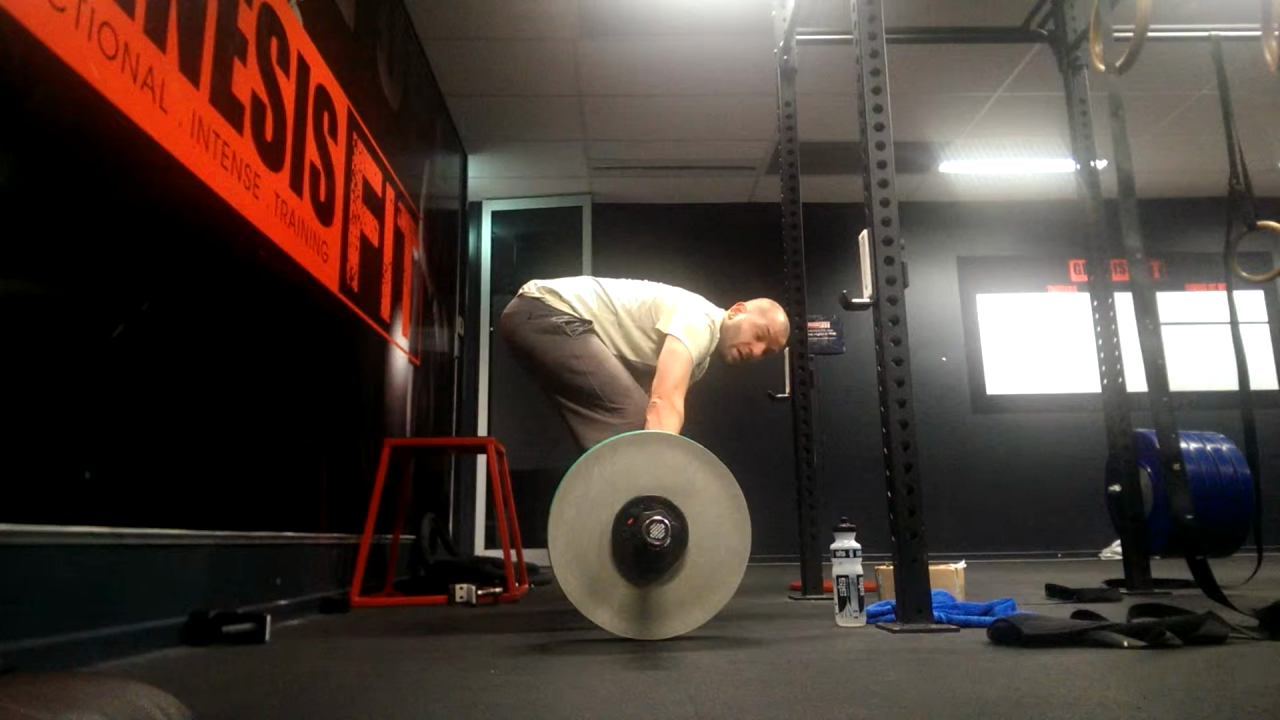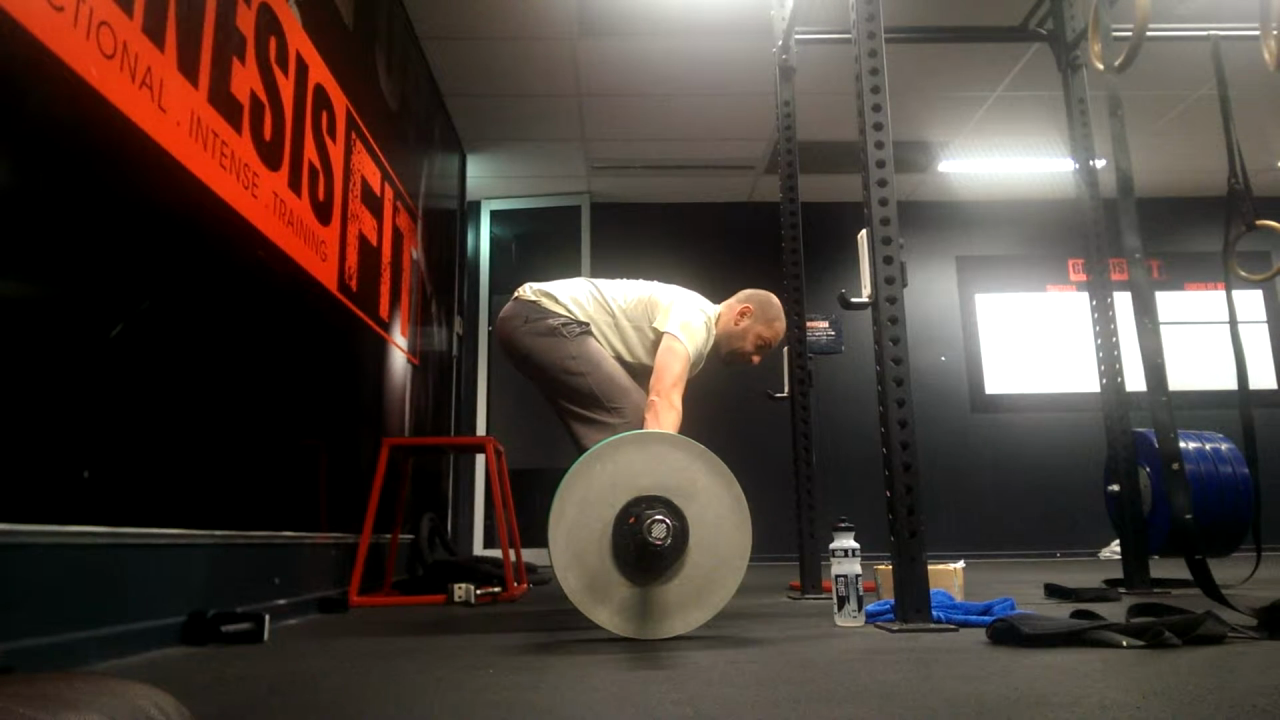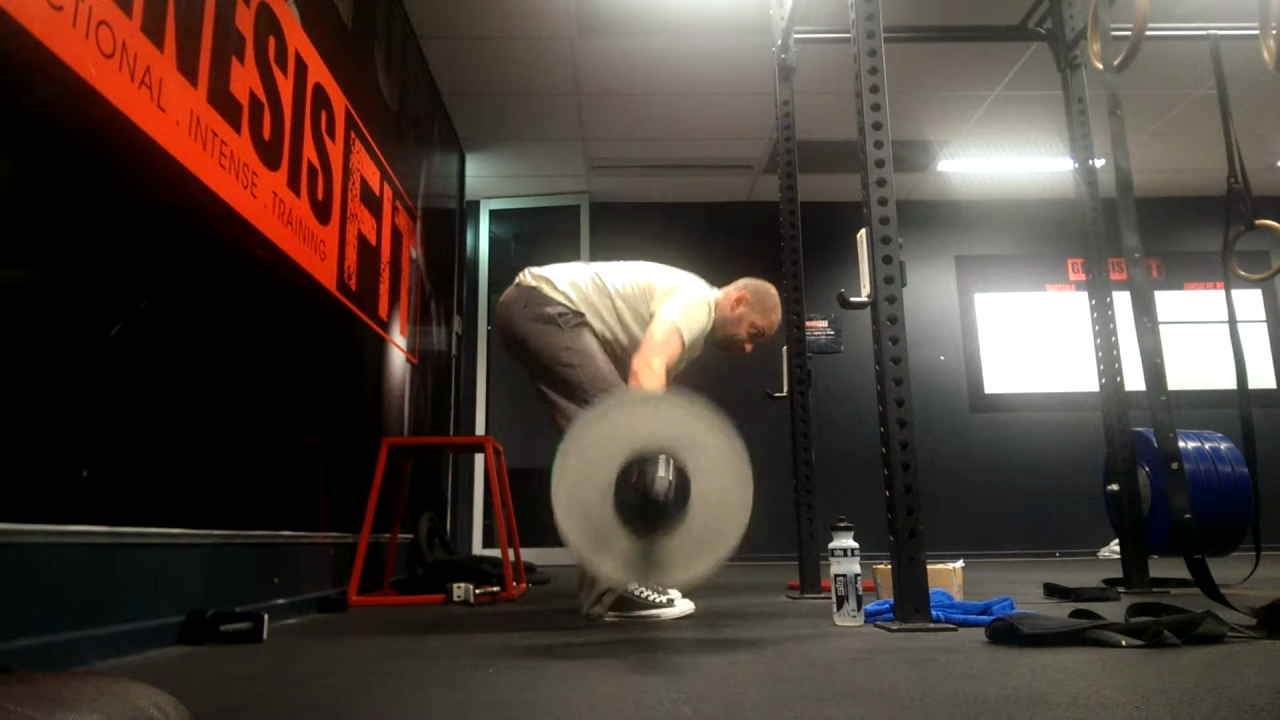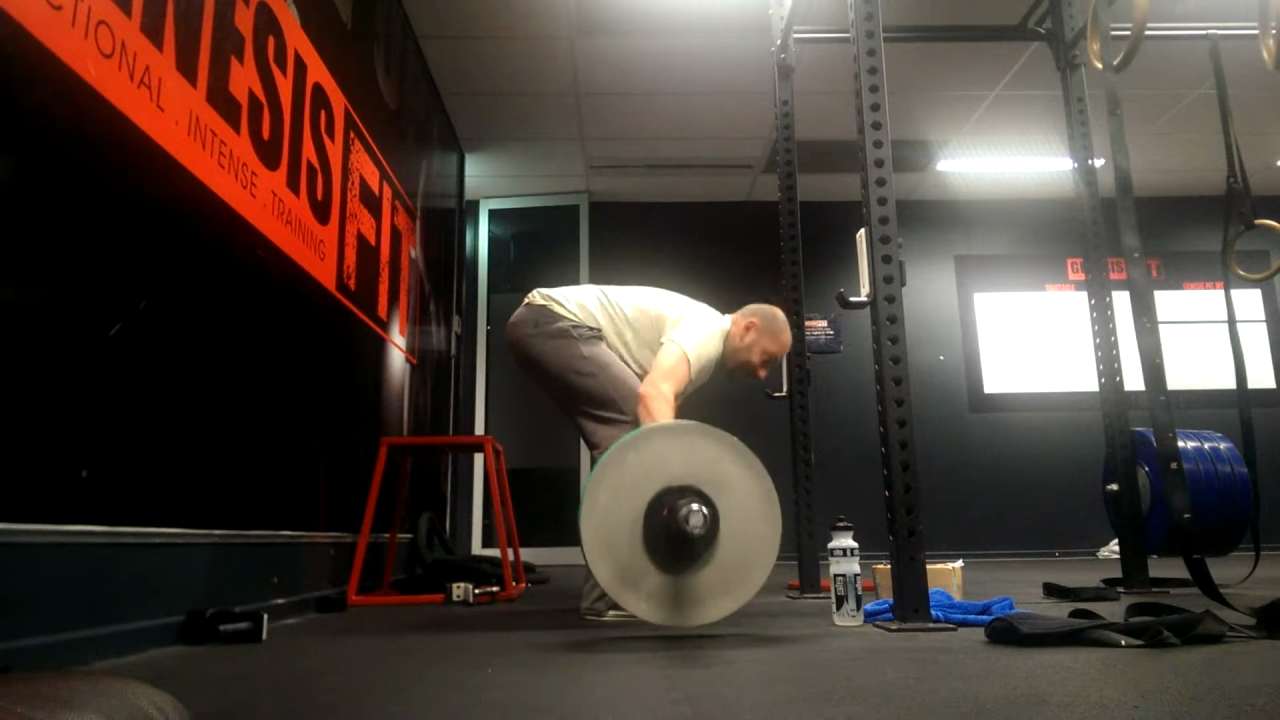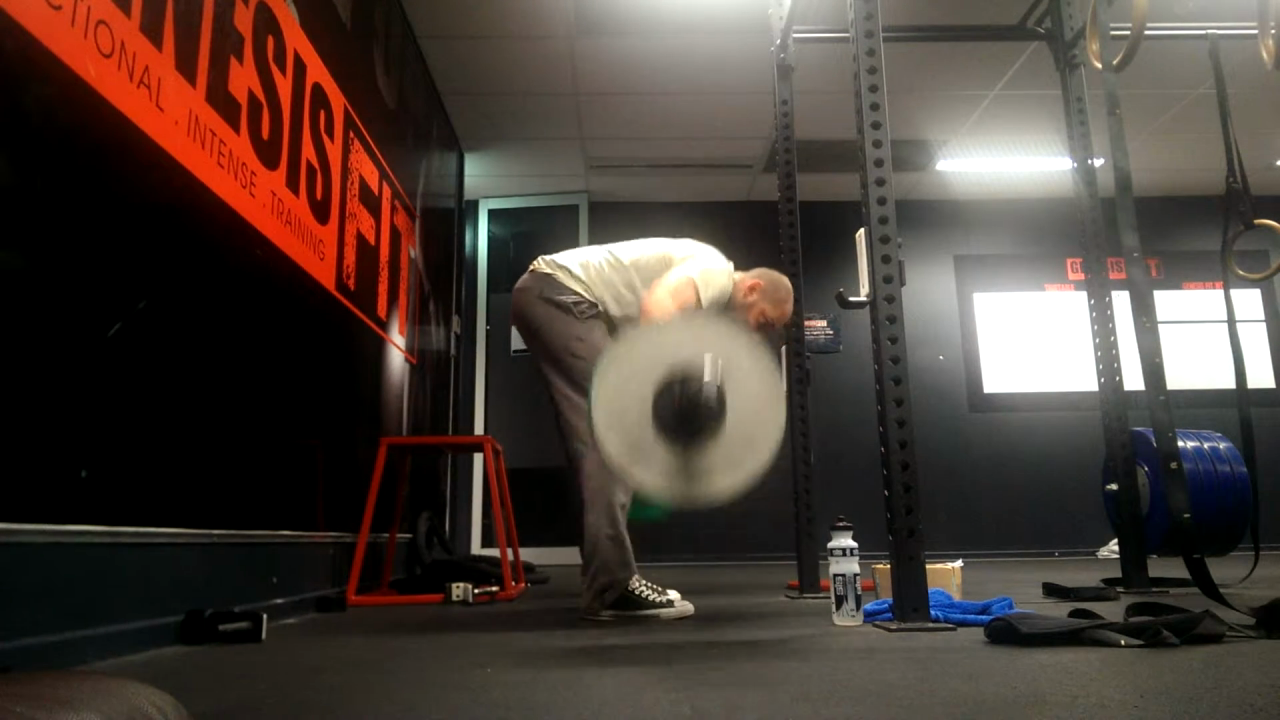
dt=1s
person 1, frame 1
left shoulder: (698, 357)
right shoulder: (699, 320)
right elbow: (664, 402)
left hip: (535, 316)
right hip: (544, 313)
left knee: (629, 424)
right knee: (629, 424)
person 1, frame 2
left shoulder: (696, 337)
right shoulder: (694, 317)
left elbow: (657, 402)
right elbow: (662, 401)
left hip: (530, 320)
right hip: (540, 316)
left knee: (627, 424)
right knee: (628, 423)
person 1, frame 3
left shoulder: (695, 312)
right shoulder: (696, 300)
right elbow: (646, 371)
left hip: (531, 308)
right hip: (539, 306)
left ankle: (608, 584)
right ankle: (611, 591)
person 1, frame 4
left shoulder: (703, 340)
right shoulder: (706, 330)
right elbow: (654, 395)
left hip: (540, 326)
right hip: (551, 321)
left knee: (629, 431)
right knee: (637, 430)
person 1, frame 5
left shoulder: (707, 295)
right shoulder: (716, 272)
right elbow: (657, 305)
left hip: (545, 296)
right hip: (557, 291)
left ankle: (609, 578)
right ankle: (610, 587)
